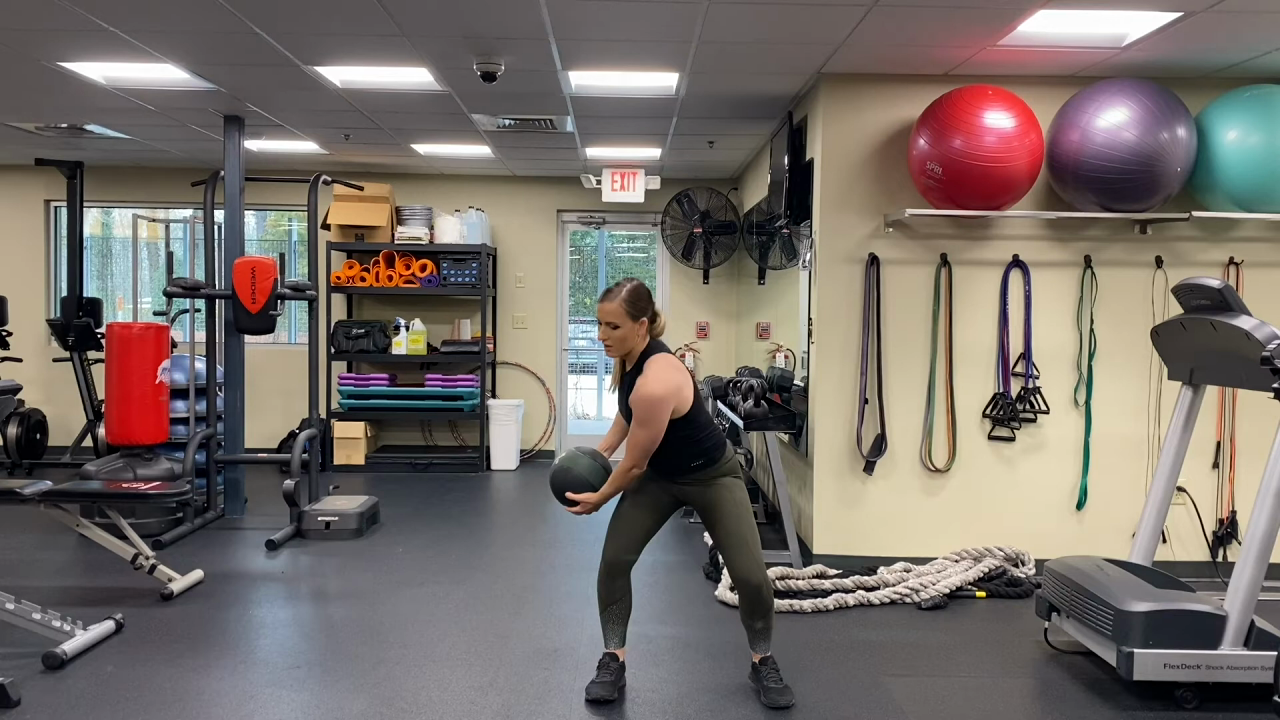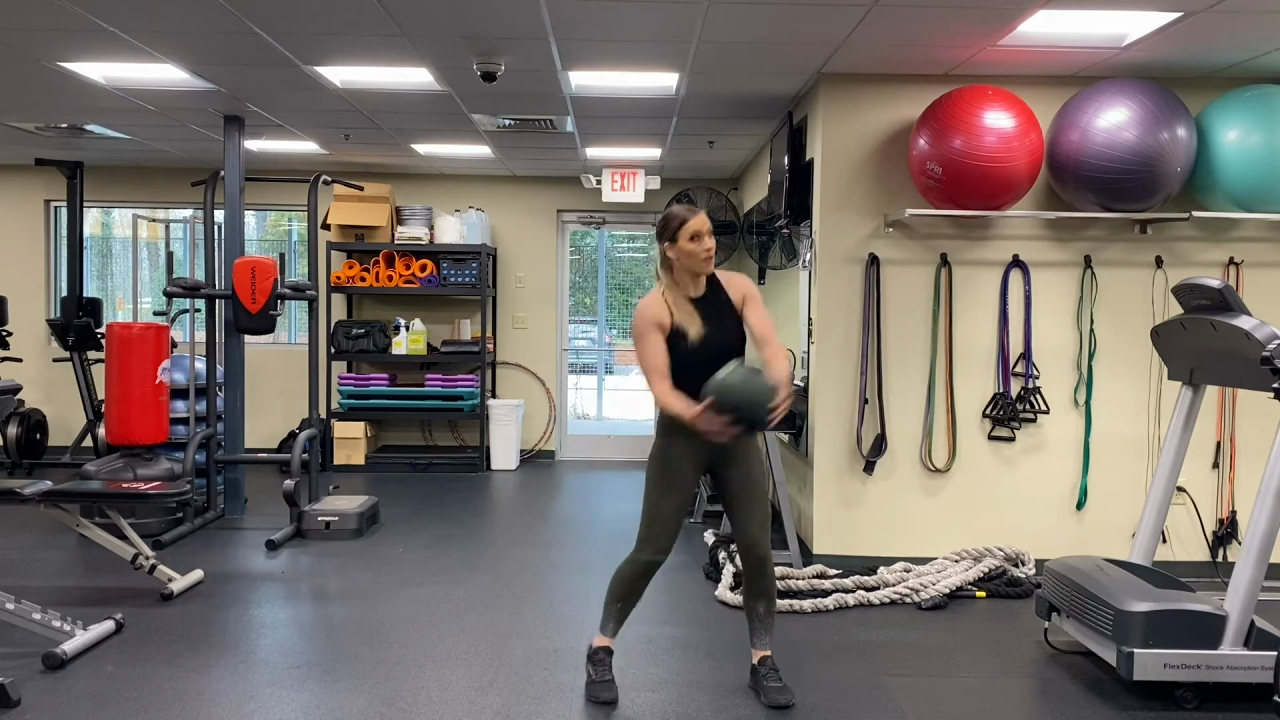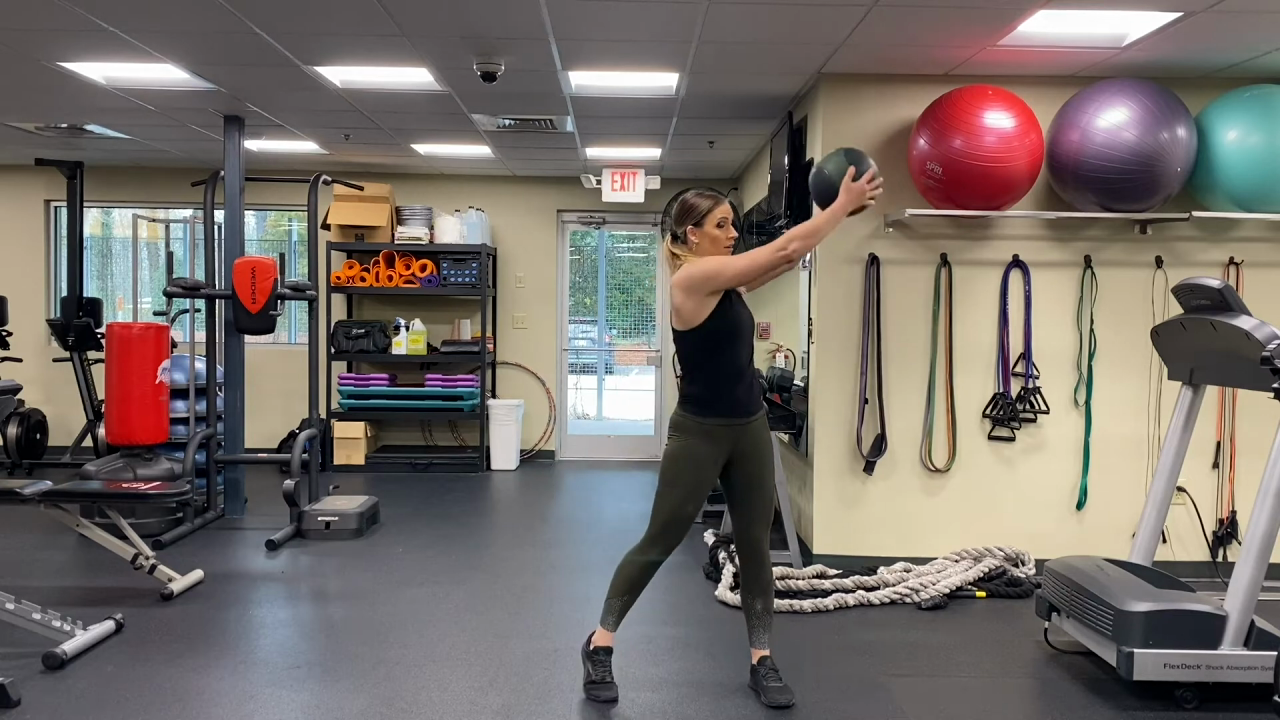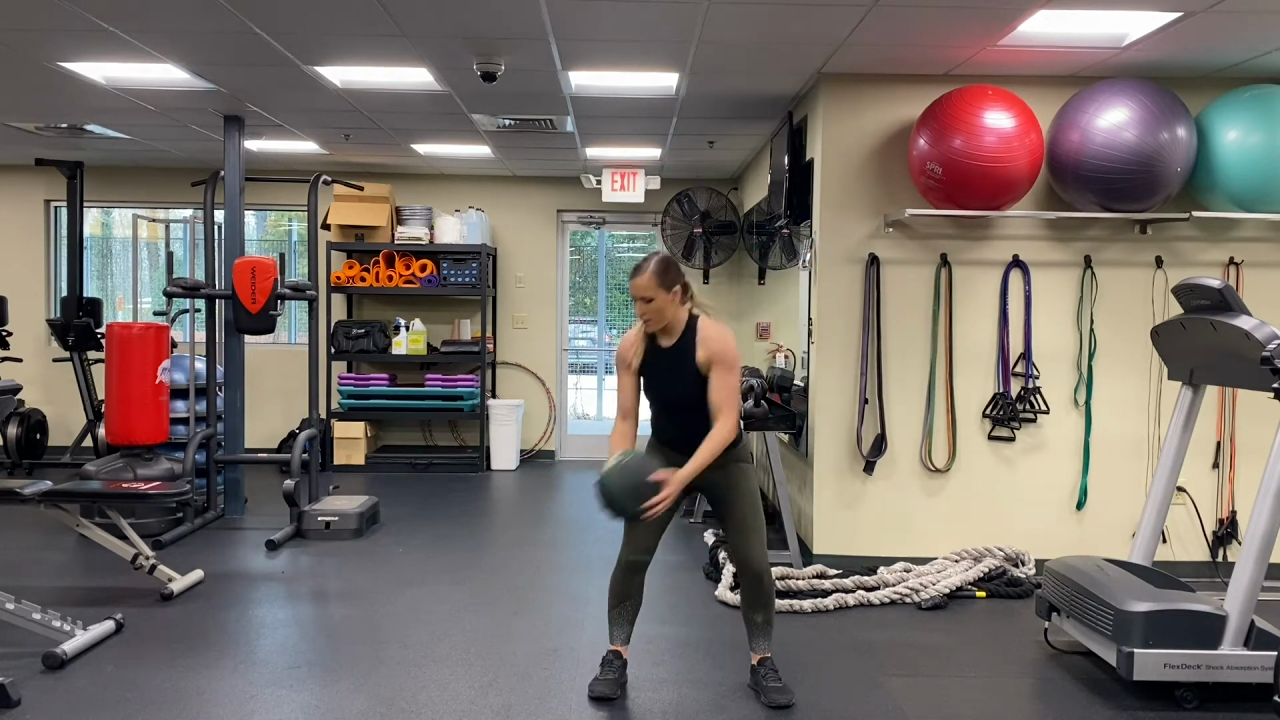
dt=0.5s
person 1, frame 1
left shoulder: (656, 383)
right shoulder: (628, 353)
left elbow: (636, 464)
left wrist: (599, 499)
right wrist: (600, 450)
left hip: (711, 475)
right hip: (660, 473)
left knee: (751, 577)
right knee: (615, 559)
left ankle: (763, 661)
right ankle: (614, 659)
person 1, frame 2
left shoulder: (736, 287)
right shoulder: (652, 309)
left elbow: (771, 344)
right elbow: (660, 387)
left wrist: (779, 385)
right wrist: (694, 414)
left hip: (738, 438)
right hip: (680, 438)
left knee: (757, 549)
right knee: (651, 552)
left ankle: (762, 659)
right ankle: (602, 648)
person 1, frame 3
left shoulder: (723, 274)
right shoulder: (693, 276)
left elbow: (781, 256)
right elbow: (778, 252)
left wrist: (840, 205)
right wrist: (842, 204)
left hip: (750, 427)
right hip: (699, 432)
left knee: (755, 545)
right knee: (658, 544)
left ankle: (760, 658)
right ankle: (599, 644)
person 1, frame 4
left shoulder: (715, 339)
right shoulder: (632, 347)
left elbow: (726, 425)
right elbow: (626, 418)
left wrist: (683, 479)
left hip: (722, 461)
right hip: (666, 455)
left knee: (754, 563)
right knee: (633, 556)
left ankle: (762, 661)
right ankle: (616, 655)
